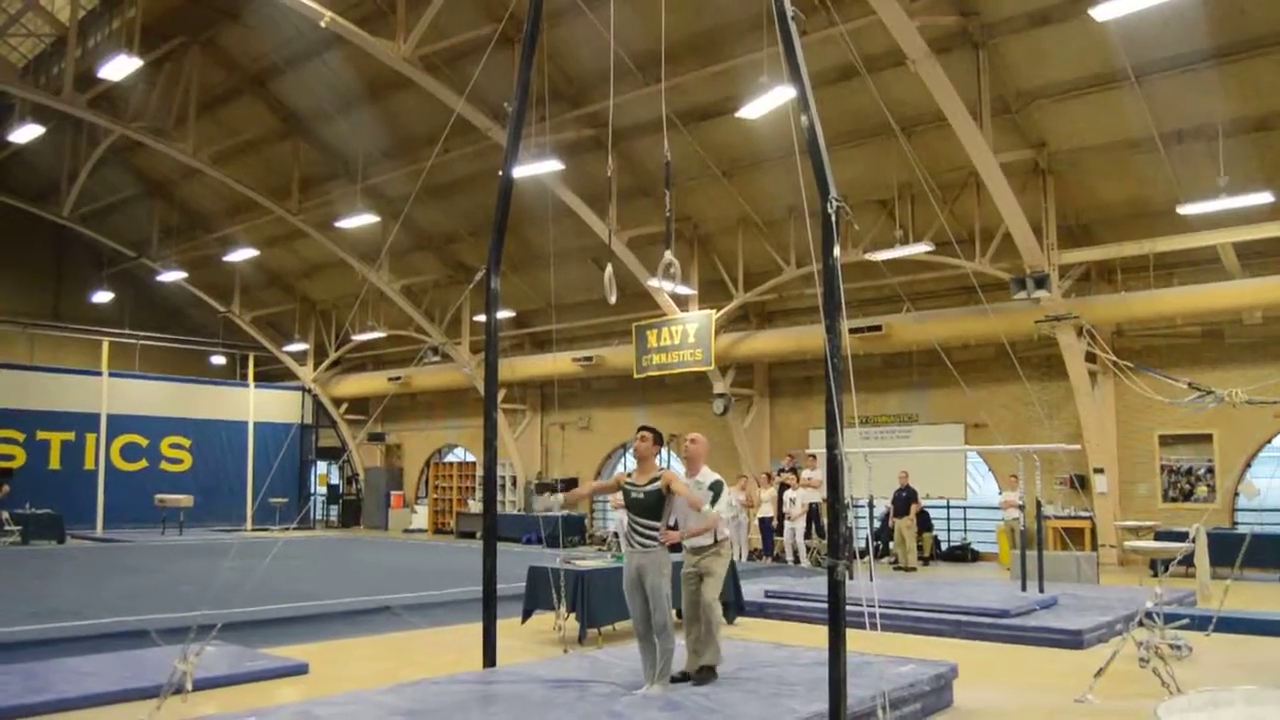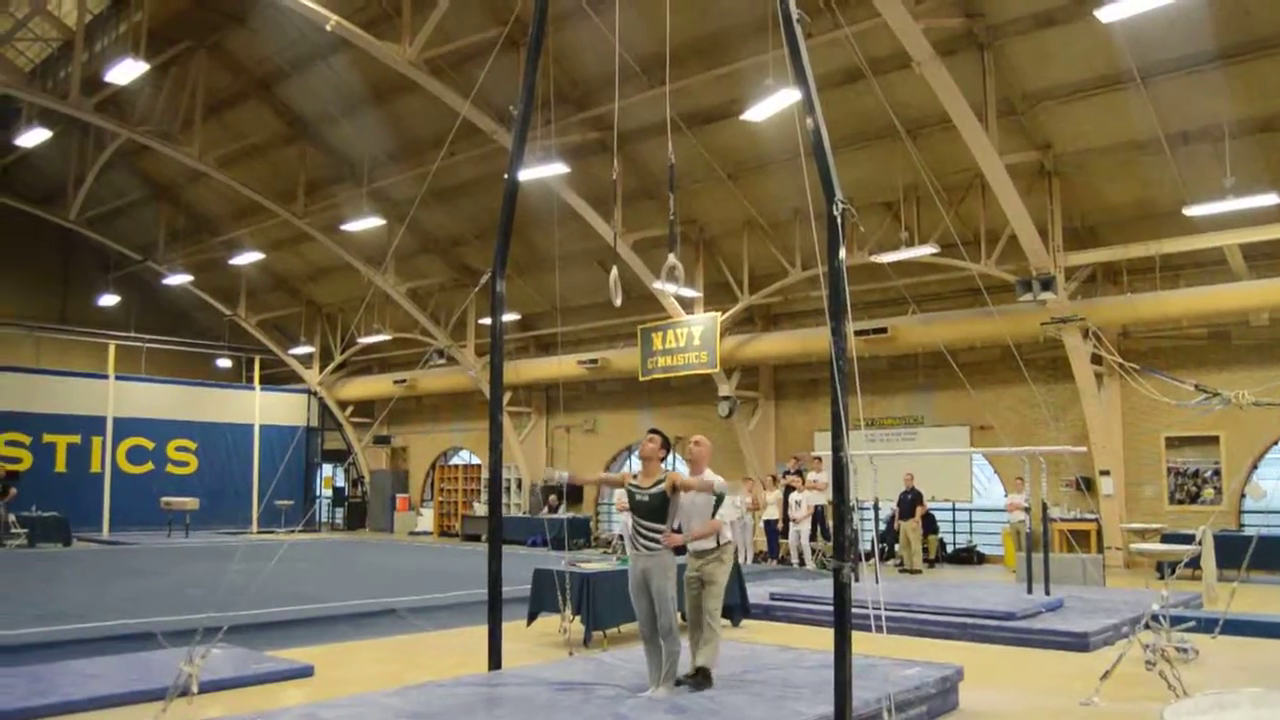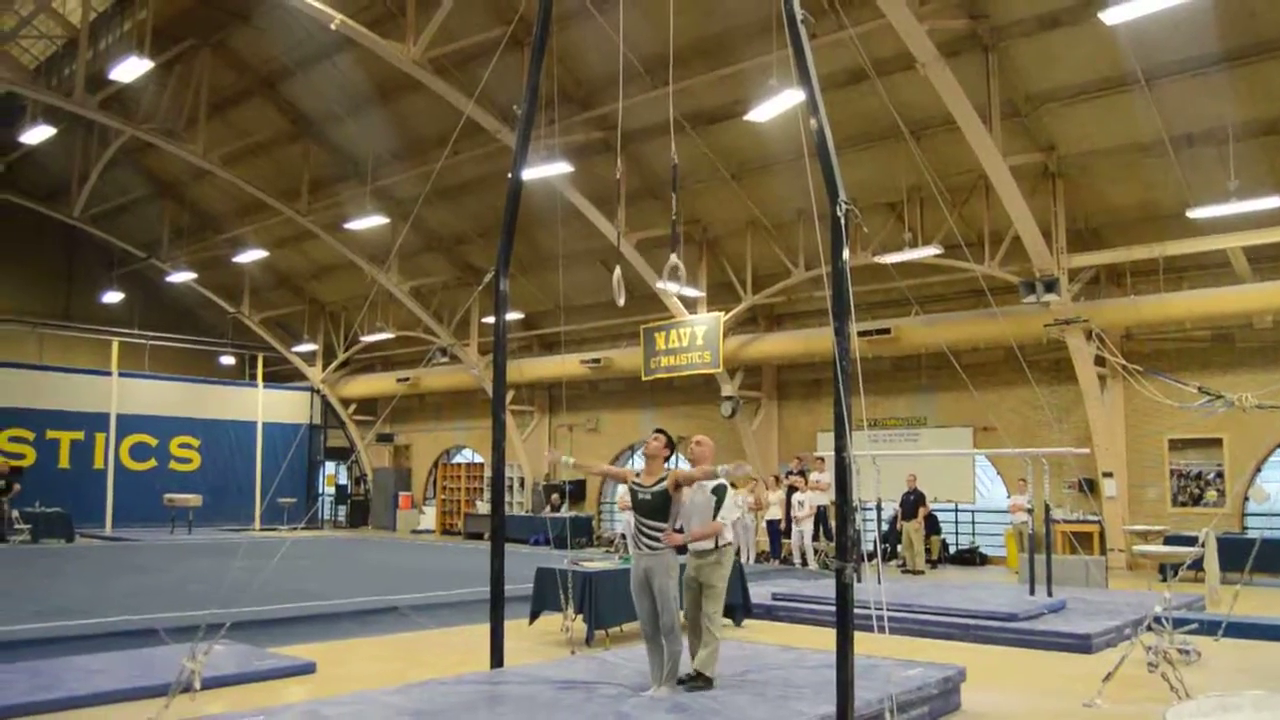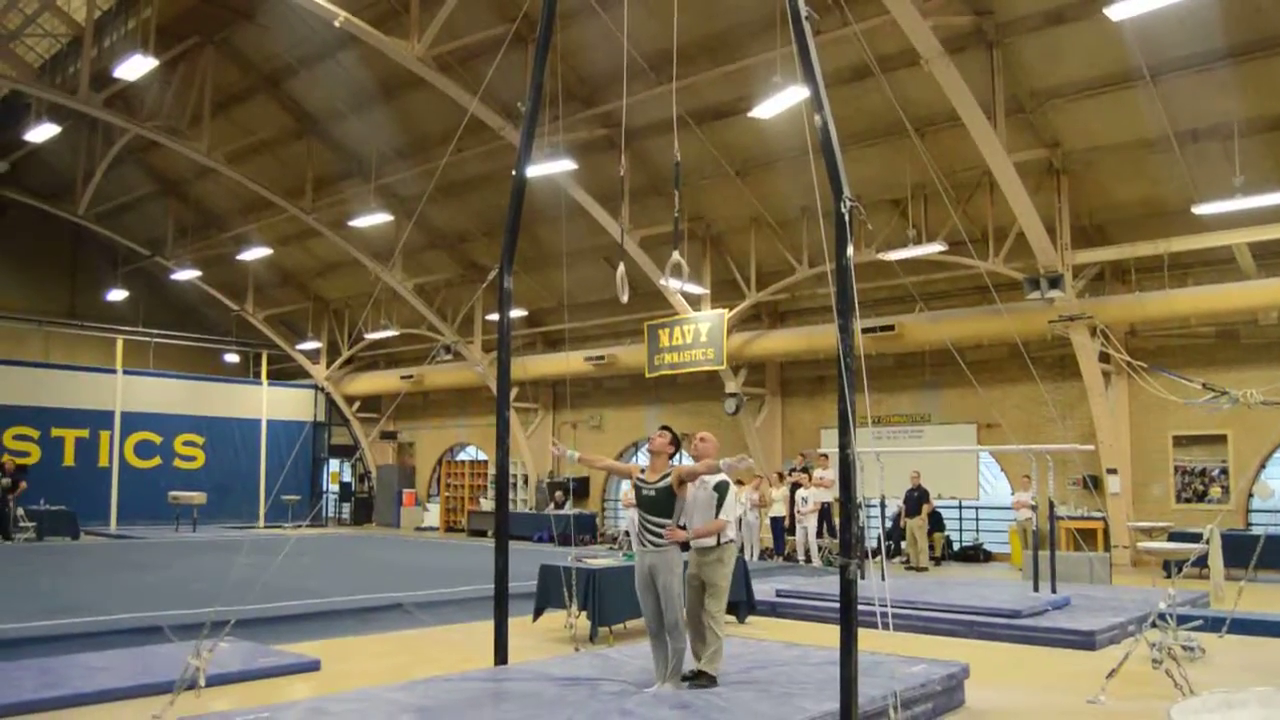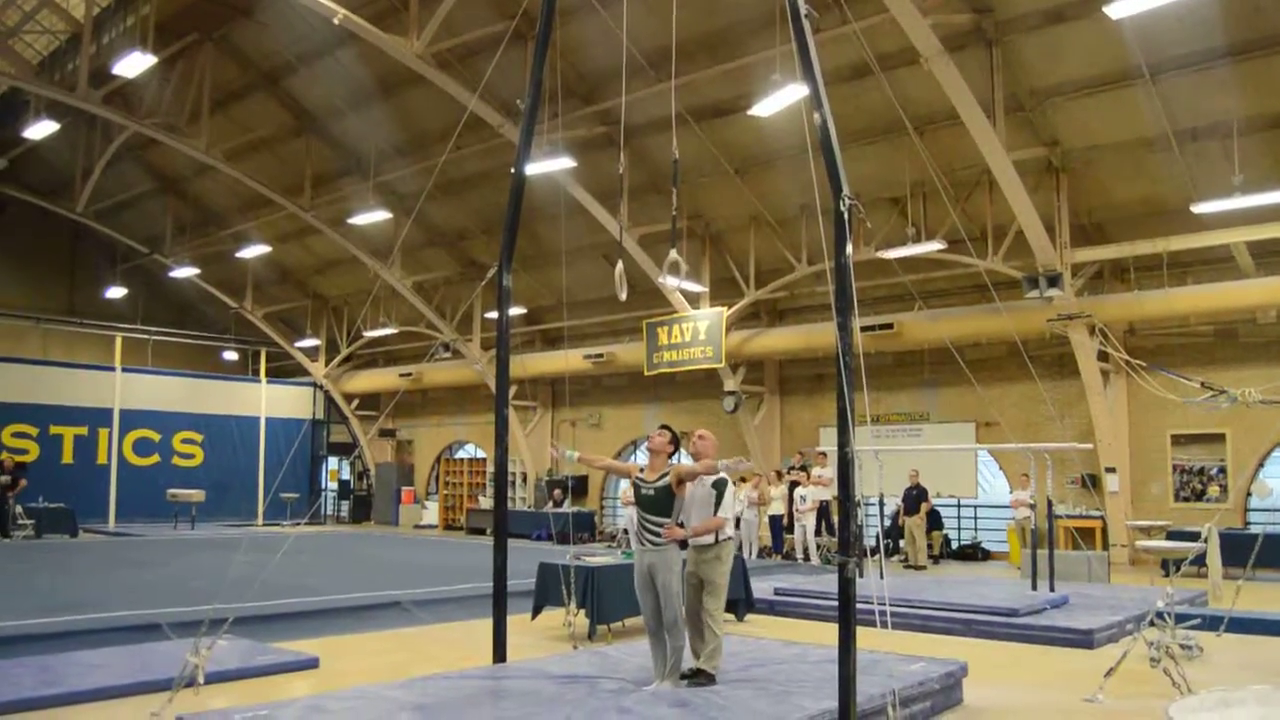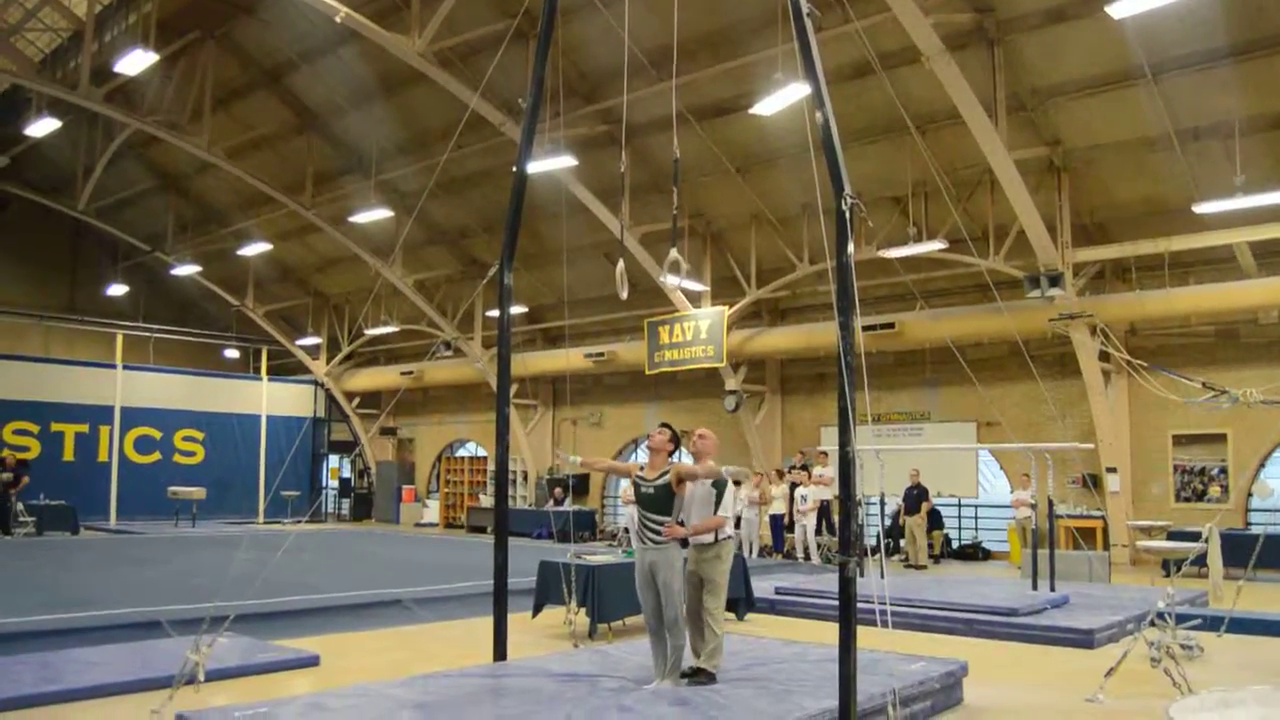
dt=0.1s
person 1, frame 1
left shoulder: (667, 478)
right shoulder: (623, 479)
left elbow: (687, 495)
right elbow: (591, 489)
left wrist: (706, 510)
right wrist: (560, 499)
left hip: (655, 557)
right hip: (630, 558)
left knee: (661, 624)
right knee: (640, 625)
left ankle: (661, 682)
right ankle: (649, 679)
person 1, frame 2
left shoulder: (670, 480)
right shoulder: (629, 479)
left elbow: (695, 483)
right elbow: (593, 478)
left wrist: (718, 486)
right wrist: (561, 476)
left hip: (659, 560)
right hip: (636, 560)
left knee: (666, 625)
right knee: (645, 627)
left ankle: (666, 684)
right ankle: (653, 682)
person 1, frame 3
left shoulder: (674, 478)
right shoulder: (630, 476)
left elbow: (698, 473)
right elbow: (597, 469)
left wrist: (722, 470)
right wrist: (565, 461)
left hip: (662, 559)
right hip: (638, 560)
left knee: (669, 625)
right knee: (647, 627)
left ankle: (668, 683)
right ankle: (656, 681)
person 1, frame 4
left shoulder: (677, 474)
right shoulder: (635, 472)
left elbow: (702, 467)
right elbow: (601, 463)
left wrist: (724, 464)
right wrist: (570, 455)
left hip: (666, 556)
right hip: (642, 556)
left knee: (673, 623)
right knee: (652, 625)
left ankle: (673, 680)
right ankle: (660, 678)
person 1, frame 5
left shoulder: (676, 473)
right shoulder: (634, 471)
left elbow: (700, 468)
right elbow: (601, 462)
left wrist: (723, 465)
right wrist: (570, 455)
left hip: (665, 555)
right hip: (641, 555)
left knee: (672, 621)
right knee: (651, 623)
left ankle: (672, 678)
right ankle: (659, 676)
person 1, frame 6
left shoulder: (674, 471)
right shoulder: (633, 470)
left elbow: (701, 471)
right elbow: (597, 464)
left wrist: (725, 471)
right wrist: (571, 459)
left hip: (666, 553)
right hip: (642, 554)
left knee: (672, 619)
right knee: (652, 621)
left ankle: (671, 677)
right ankle: (660, 675)
person 2, frame 1
left shoulder: (715, 482)
left elbow: (712, 520)
left wrist: (680, 535)
left hip: (715, 549)
right hip: (690, 552)
left knee: (708, 600)
right knee: (689, 610)
left ankle: (709, 662)
right ankle: (693, 665)
person 2, frame 2
left shoulder: (717, 485)
left elbow: (717, 525)
left wrist: (683, 539)
left hip: (717, 554)
right hip: (694, 555)
left knee: (710, 610)
right knee: (693, 613)
left ankle: (704, 670)
right ankle: (697, 668)
person 2, frame 3
left shoulder: (719, 486)
left elbow: (717, 527)
left wrist: (684, 539)
left hip: (718, 555)
right hip: (694, 556)
left knee: (710, 615)
right knee: (692, 614)
left ankle: (704, 674)
right ankle: (698, 669)
person 2, frame 4
left shoulder: (721, 483)
right shoulder: (687, 482)
left elbow: (721, 524)
right elbow: (678, 516)
left wrist: (687, 535)
left hip: (719, 552)
right hip: (696, 553)
left knee: (713, 612)
right knee: (694, 612)
left ankle: (709, 672)
right ankle: (701, 666)
person 2, frame 5
left shoulder: (720, 481)
left elbow: (719, 521)
right elbow: (678, 513)
left wrist: (685, 533)
left hip: (717, 550)
right hip: (694, 550)
left knee: (711, 610)
right knee: (692, 610)
left ankle: (708, 670)
right ankle: (700, 663)
person 2, frame 6
left shoulder: (719, 479)
left elbow: (720, 520)
right elbow: (680, 512)
left wrist: (685, 531)
left hip: (717, 549)
right hip: (695, 549)
left knee: (712, 609)
right knee: (693, 609)
left ankle: (709, 669)
right ankle: (700, 662)
